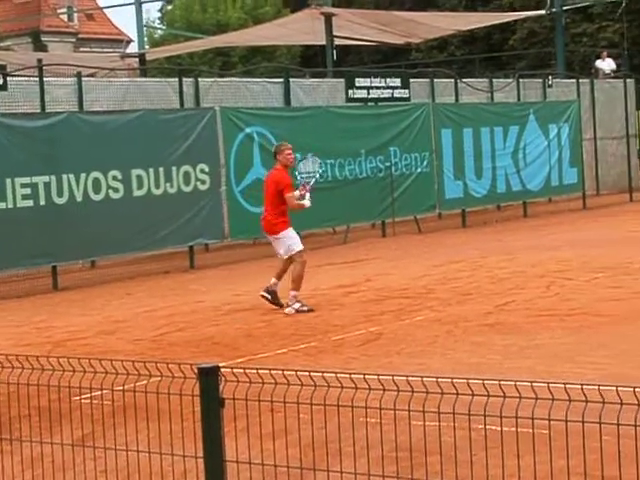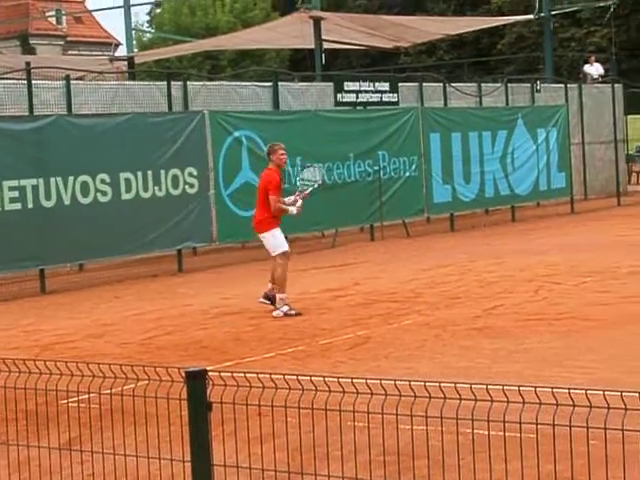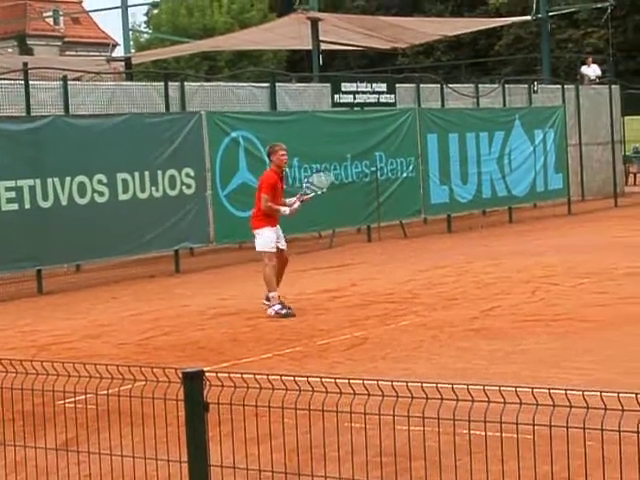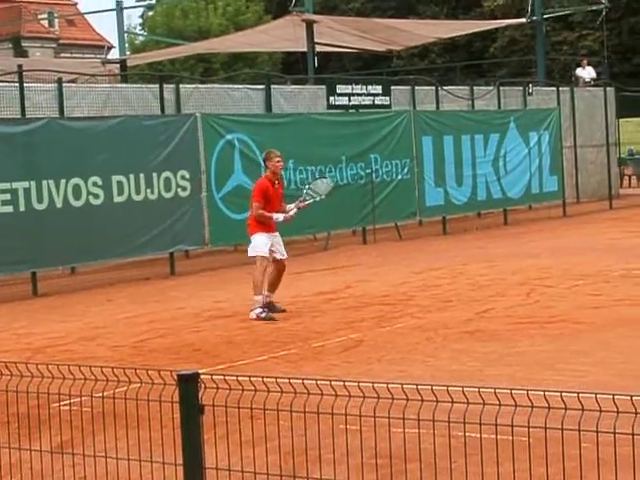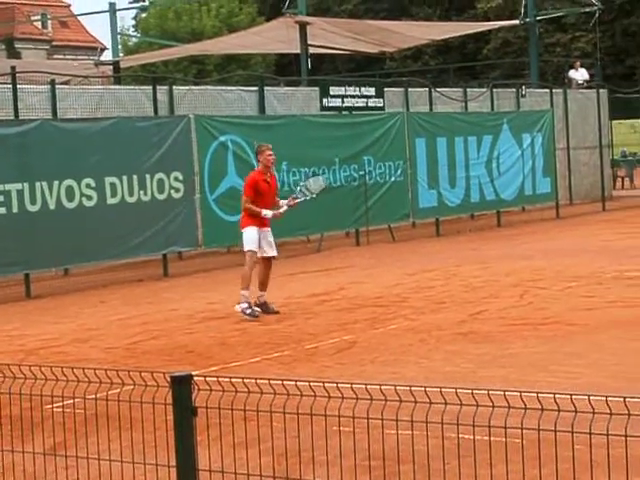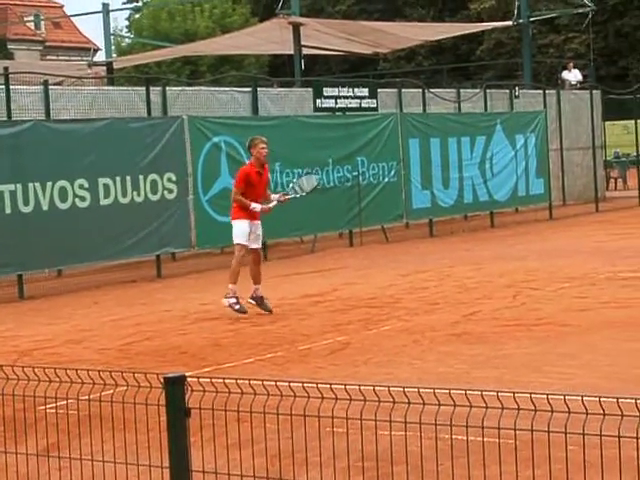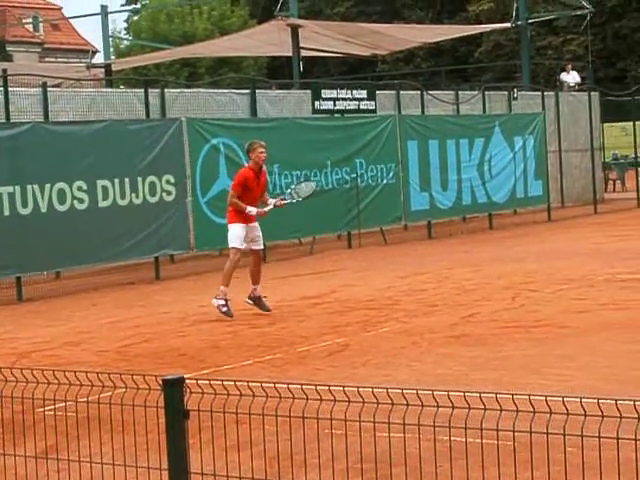
dt=0.1s
person 1, frame 1
left shoulder: (273, 175)
right shoulder: (283, 178)
right elbow: (293, 205)
left wrist: (298, 193)
right wrist: (306, 203)
left hip: (272, 224)
right hip: (279, 225)
left knee: (291, 258)
right knee: (300, 260)
left ankle: (271, 288)
right ankle: (293, 302)
person 1, frame 2
left shoulder: (269, 174)
right shoulder: (273, 177)
right elbow: (275, 208)
left wrist: (293, 199)
right wrist: (293, 210)
left hip: (266, 223)
right hip: (267, 224)
left knee: (281, 259)
right knee: (283, 260)
left ankle: (270, 293)
right ankle: (282, 305)
person 1, frame 3
left shoulder: (280, 176)
right shoulder: (268, 178)
right elbow: (264, 206)
left wrist: (294, 200)
right wrist: (286, 210)
left hip: (273, 224)
right hip: (262, 224)
left knee: (283, 257)
right knee: (269, 260)
left ankle: (272, 295)
right ankle: (273, 304)
person 1, frame 4
left shoulder: (279, 183)
right shoulder: (261, 185)
right elbow: (256, 213)
left wrist: (293, 207)
right wrist: (279, 217)
left hip: (271, 230)
right hip: (259, 230)
left knee: (280, 265)
right knee: (261, 265)
left ankle: (267, 300)
right ankle: (257, 308)
person 1, frame 5
left shoulder: (272, 177)
right shoulder: (253, 179)
right elbow: (245, 206)
left wrist: (284, 203)
right wrist: (267, 213)
left hip: (265, 226)
right hip: (251, 224)
left knee: (267, 263)
right knee: (251, 259)
left ankle: (261, 301)
right ankle: (244, 301)
person 1, frame 6
left shoulder: (265, 169)
right shoulder: (245, 171)
right elbow: (235, 197)
left wrist: (275, 197)
right wrist: (256, 206)
left hip: (255, 218)
right hip: (241, 216)
left knee: (256, 255)
right knee: (240, 252)
left ankle: (257, 295)
right ankle: (231, 296)
person 1, frame 7
left shoulder: (263, 173)
right shoulder: (243, 175)
right elbow: (231, 201)
left wrist: (272, 201)
right wrist: (251, 210)
left hip: (252, 221)
right hip: (237, 220)
left knee: (257, 256)
right knee: (235, 256)
left ankle: (254, 295)
right ankle: (222, 297)
